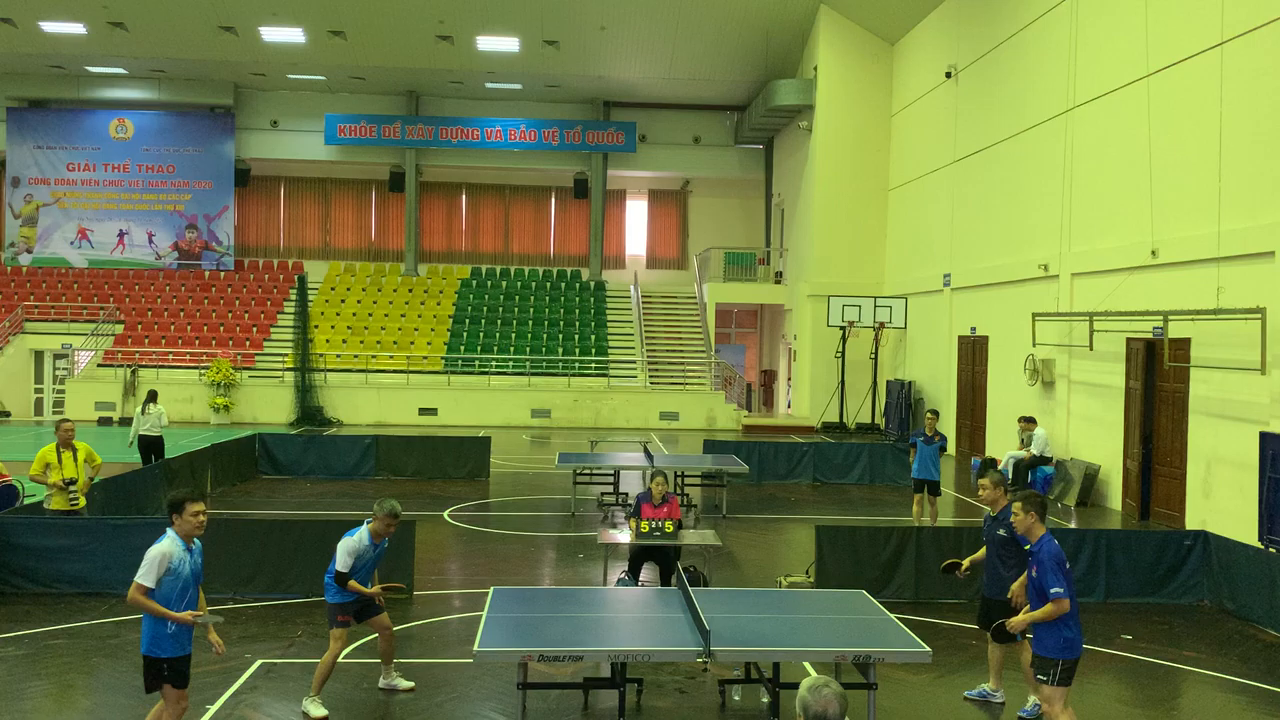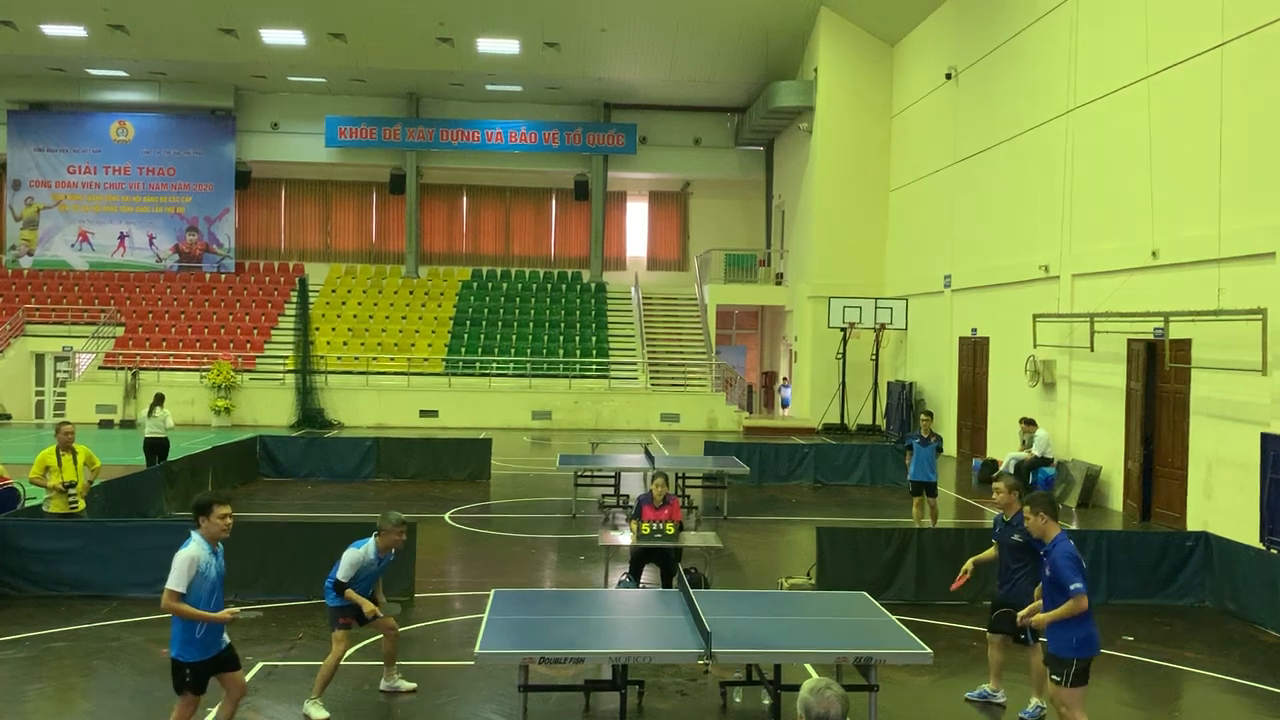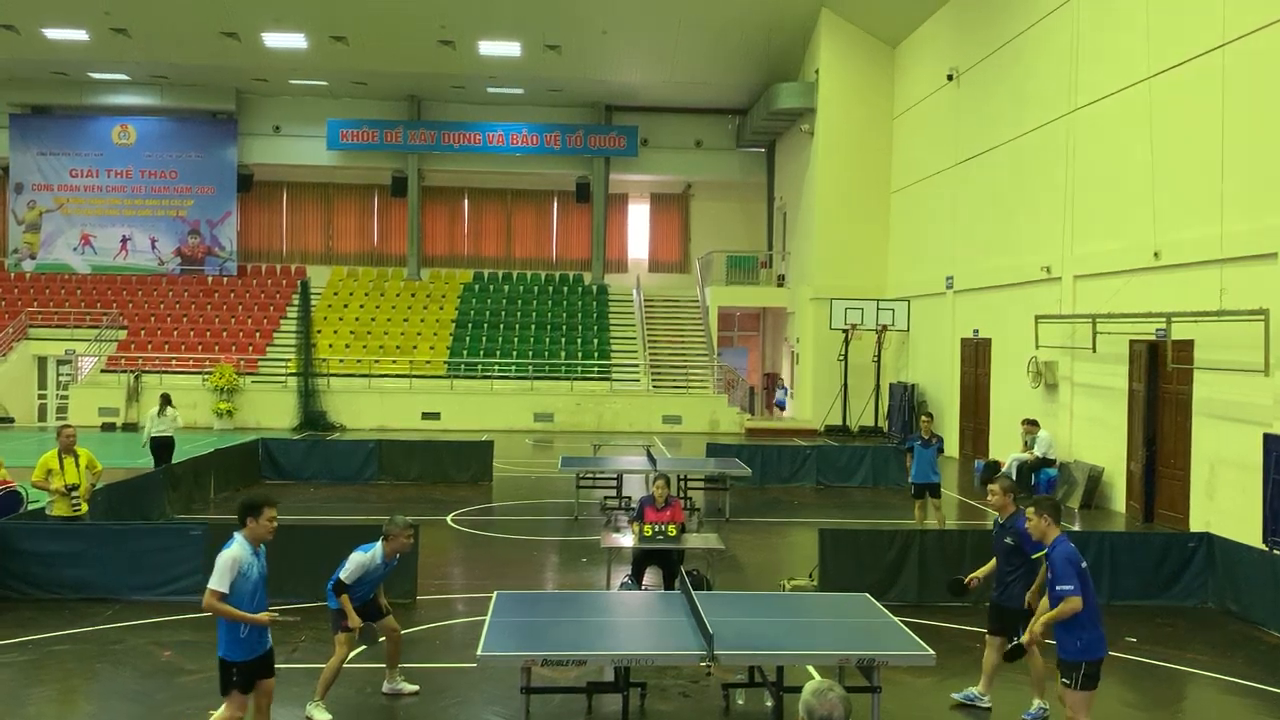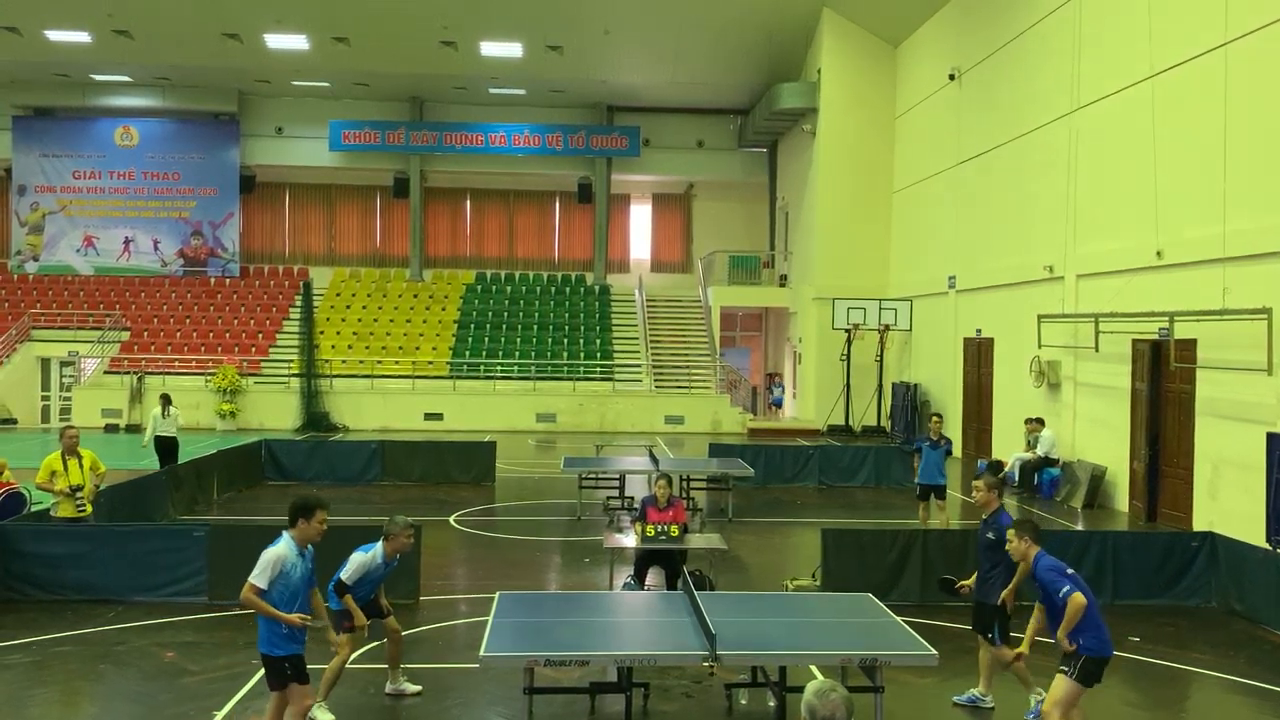
dt=0.3s
person 1, frame 1
left shoulder: (1014, 520)
right shoulder: (988, 519)
right wrist: (970, 560)
left hip: (1010, 594)
right hip: (991, 591)
left knee: (1020, 644)
right knee: (993, 639)
left ankle: (1035, 699)
right ankle: (993, 688)
person 1, frame 2
left shoulder: (1029, 525)
right shoulder: (999, 521)
right wrist: (973, 560)
left hip: (1024, 597)
right hip: (1003, 593)
left knee: (1031, 647)
right knee: (994, 639)
right ankle: (995, 689)
person 1, frame 3
left shoulder: (1022, 527)
right shoulder: (998, 523)
left elbow: (1046, 561)
left wrist: (1033, 591)
right wrist: (981, 572)
left hip: (1018, 601)
right hip: (1000, 596)
left knee: (1027, 649)
right knee: (993, 642)
right ankle: (982, 693)
person 1, frame 4
left shoulder: (1004, 523)
right shoulder: (985, 520)
left wrist: (1010, 589)
right wrist: (973, 580)
left hip: (998, 596)
right hip: (983, 594)
left knee: (999, 649)
right knee: (983, 642)
left ankle: (1035, 693)
right ankle: (983, 693)
person 2, frame 1
left shoulder: (196, 547)
right shoulder: (162, 550)
right elbow: (134, 596)
left wrist: (210, 631)
right wrist: (174, 616)
left hip: (181, 643)
right hip: (162, 645)
person 2, frame 2
left shoulder: (217, 549)
right shoulder: (189, 554)
right elbow: (168, 603)
right wrist: (213, 617)
left hip: (217, 642)
right hip: (190, 648)
left knee: (238, 689)
person 2, frame 3
left shoulder: (259, 550)
right shoulder: (231, 555)
right elbow: (209, 603)
right wrist: (251, 619)
left hip: (260, 644)
right hip: (237, 649)
left knee: (264, 699)
person 2, frame 4
left shoulder: (307, 551)
right shoulder: (277, 553)
right elbow: (247, 596)
left wrist: (328, 630)
right wrist: (284, 617)
left hip: (294, 642)
right hip: (279, 644)
left knee: (280, 702)
person 3, frame 1
left shoulder: (1047, 553)
right shoulder: (1039, 549)
left elbow: (1062, 605)
left wrist: (1024, 620)
left hip: (1058, 644)
right hip: (1049, 642)
person 3, frame 2
left shoulder: (1061, 553)
right shoulder: (1055, 549)
left elbow: (1080, 602)
left wrist: (1046, 617)
right wrist: (1031, 609)
left hip: (1073, 644)
right hip: (1062, 640)
right knee: (1056, 698)
person 3, frame 3
left shoulder: (1061, 555)
right shoulder: (1059, 551)
left elbow: (1073, 604)
right elbow: (1052, 598)
left wrist: (1043, 621)
right wrist: (1032, 629)
left hip: (1081, 647)
right hip: (1074, 644)
right knee: (1067, 699)
person 3, frame 4
left shoulder: (1045, 568)
right shoulder: (1042, 567)
left elbow: (1079, 601)
right elbow: (1041, 612)
left wrist: (1061, 633)
right wrist: (1026, 643)
left hip: (1088, 647)
right hip: (1084, 645)
person 4, frame 1
left shoulder: (383, 539)
right shoulder: (351, 541)
right elbow: (341, 579)
left wrist: (376, 587)
right wrist: (369, 592)
left hip: (363, 592)
right hip: (340, 595)
left knee: (387, 629)
right knee: (337, 647)
left ankle: (389, 677)
right ankle: (311, 699)
person 4, frame 2
left shoulder: (390, 550)
right shoulder: (357, 552)
right elbow: (339, 586)
left wrist: (379, 595)
right wrist: (363, 603)
left hip: (365, 597)
right hip: (340, 598)
left knee: (392, 629)
right knee: (340, 649)
left ankle: (390, 679)
right ankle: (312, 702)
person 4, frame 3
left shoulder: (393, 555)
right shoulder: (364, 556)
right elbow: (338, 587)
left wrist: (380, 596)
right wrist: (351, 616)
left hip: (365, 598)
right hip: (342, 601)
left knee: (394, 632)
right knee: (343, 652)
left ankle: (392, 682)
person 4, frame 4
left shoulder: (394, 555)
right shoulder: (364, 557)
right elbow: (340, 588)
left wrist: (381, 597)
right wrist: (357, 615)
left hip: (366, 599)
right hip: (343, 602)
left knee: (395, 632)
right knee: (345, 653)
left ankle: (395, 682)
